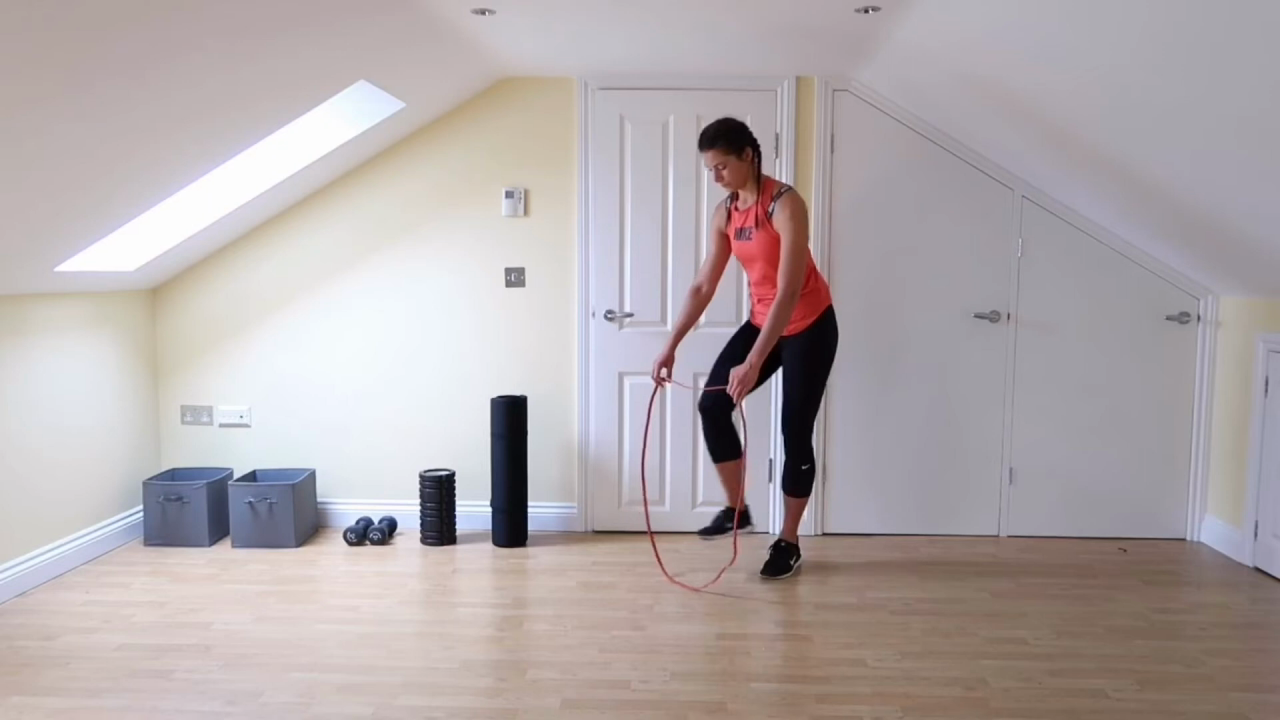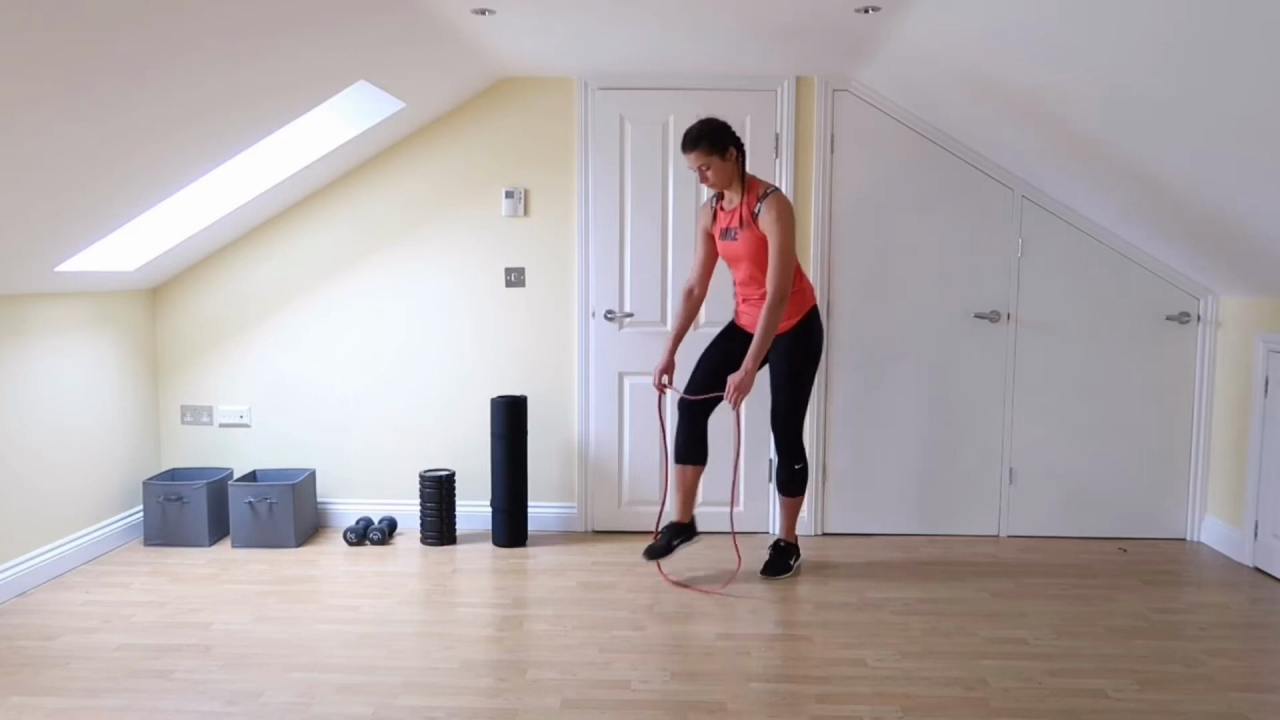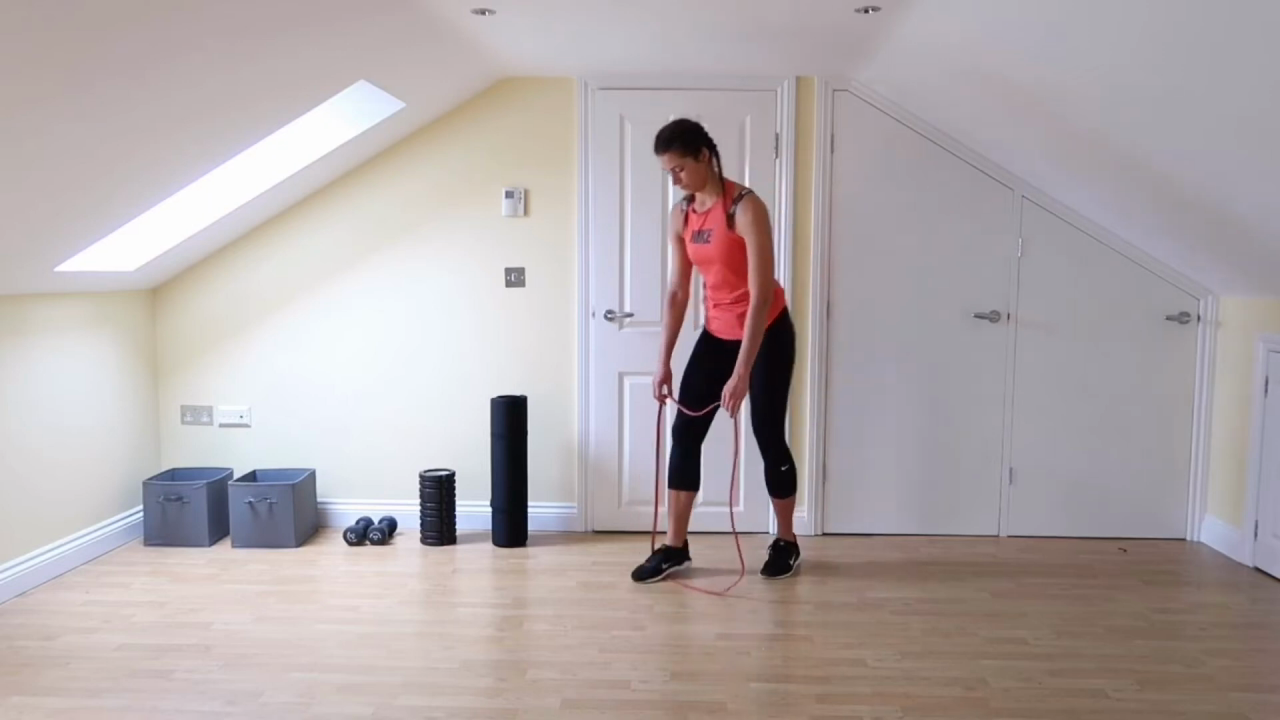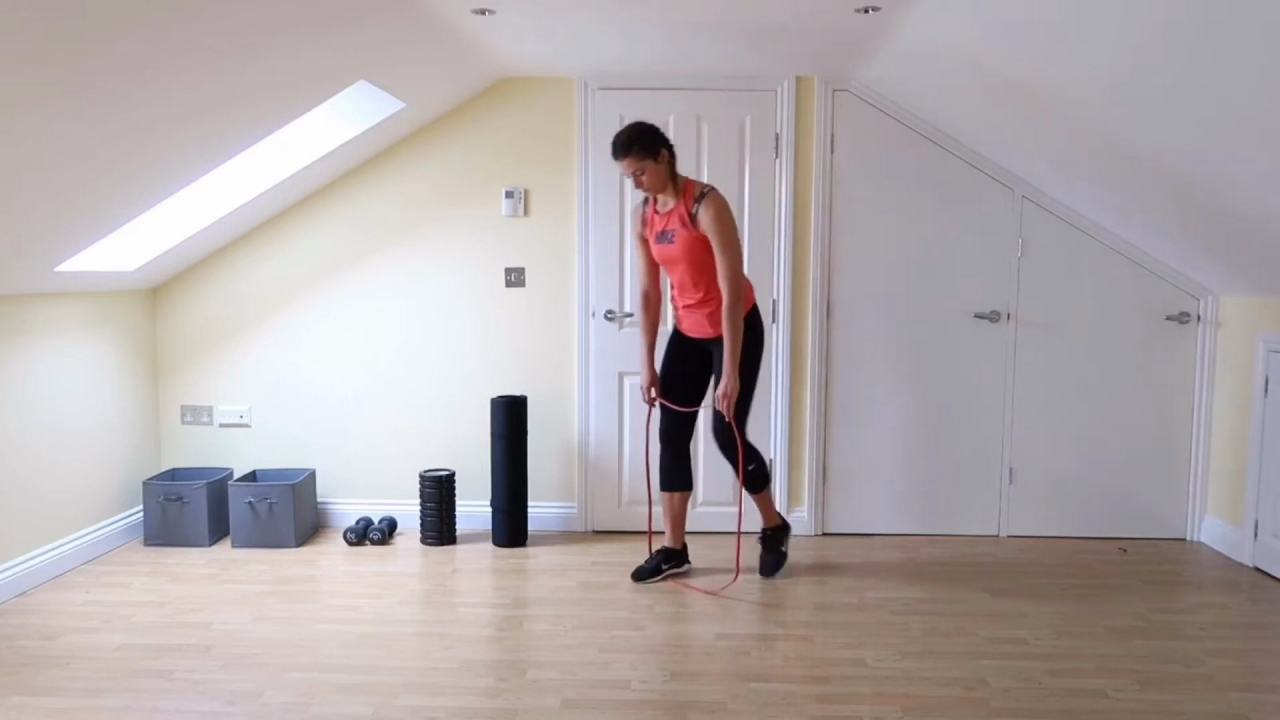
dt=0.2s
person 1, frame 1
left shoulder: (786, 204)
right shoulder: (725, 212)
left elbow: (789, 291)
right elbow: (703, 285)
left wrist: (753, 363)
right wrist: (671, 346)
left hip: (809, 327)
right hip: (762, 321)
left knee: (795, 431)
right knee: (711, 404)
left ankle: (788, 541)
right ankle: (736, 508)
person 1, frame 2
left shoulder: (771, 204)
right shoulder: (710, 212)
left elbow: (778, 293)
right elbow: (695, 287)
left wrist: (748, 369)
right wrist: (670, 351)
left hip: (795, 326)
right hip: (746, 322)
left knee: (785, 431)
right knee: (692, 404)
left ankle: (787, 542)
right ankle: (682, 521)
person 1, frame 3
left shoulder: (746, 208)
right shoulder: (681, 215)
left elbow: (761, 296)
right elbow: (677, 293)
left wrist: (742, 374)
right wrist: (664, 362)
left hip: (767, 332)
right hip: (716, 332)
left knee: (768, 435)
right knee: (685, 431)
left ankle: (786, 541)
right ankle: (675, 546)
person 1, frame 4
left shoulder: (707, 206)
right shoulder: (643, 217)
left elbow: (732, 293)
right elbow: (649, 294)
left wrist: (731, 373)
right wrist: (647, 364)
left hip: (735, 327)
right hip: (687, 332)
left knee: (726, 433)
right knee: (672, 434)
left ankle: (773, 526)
right ankle: (674, 548)
